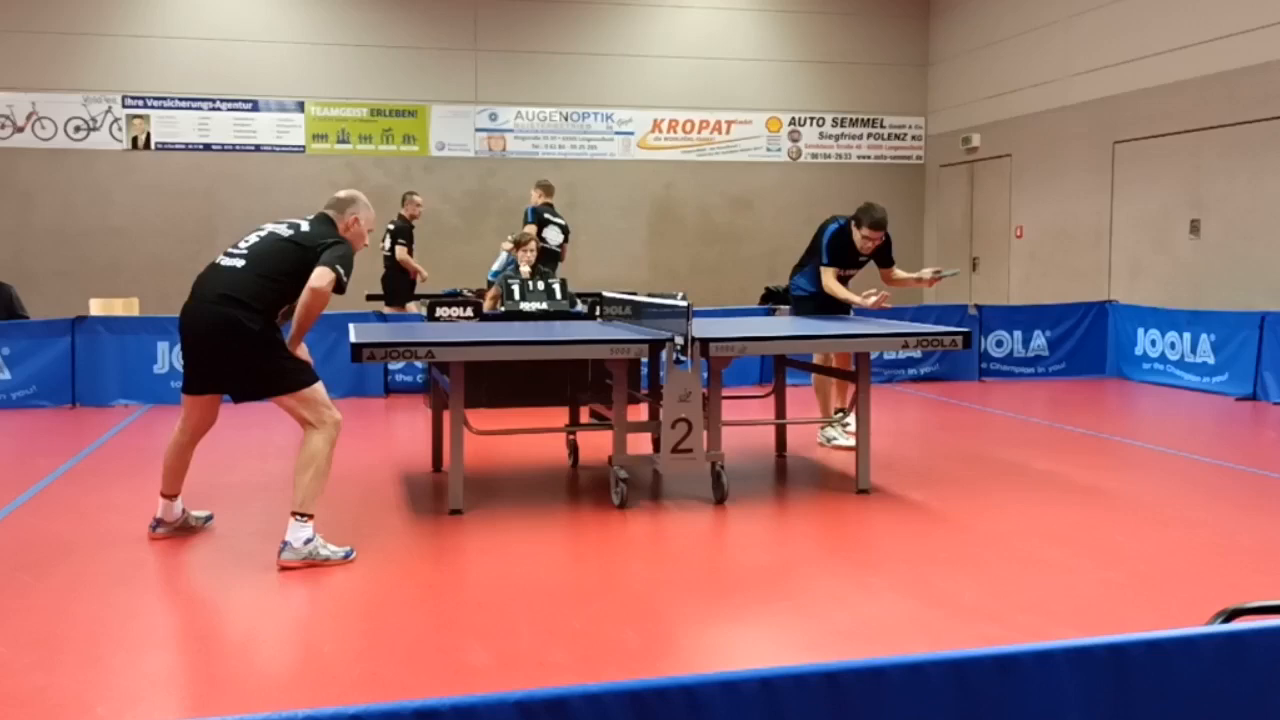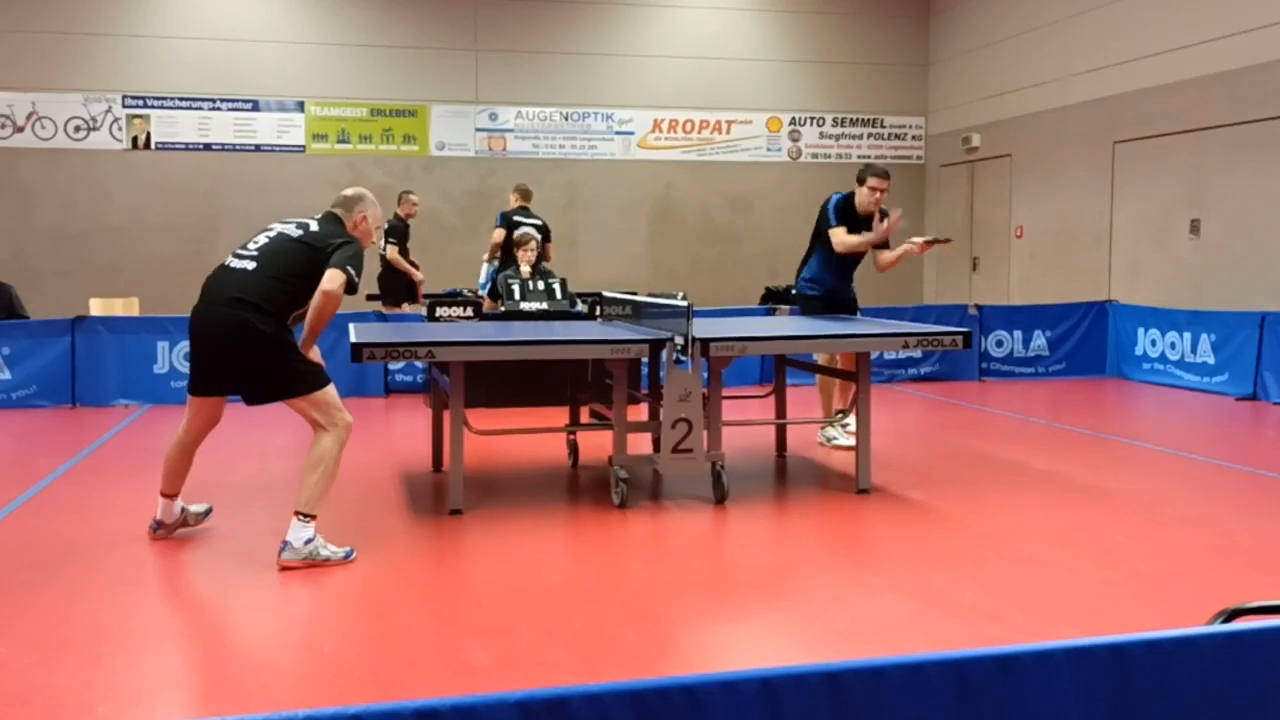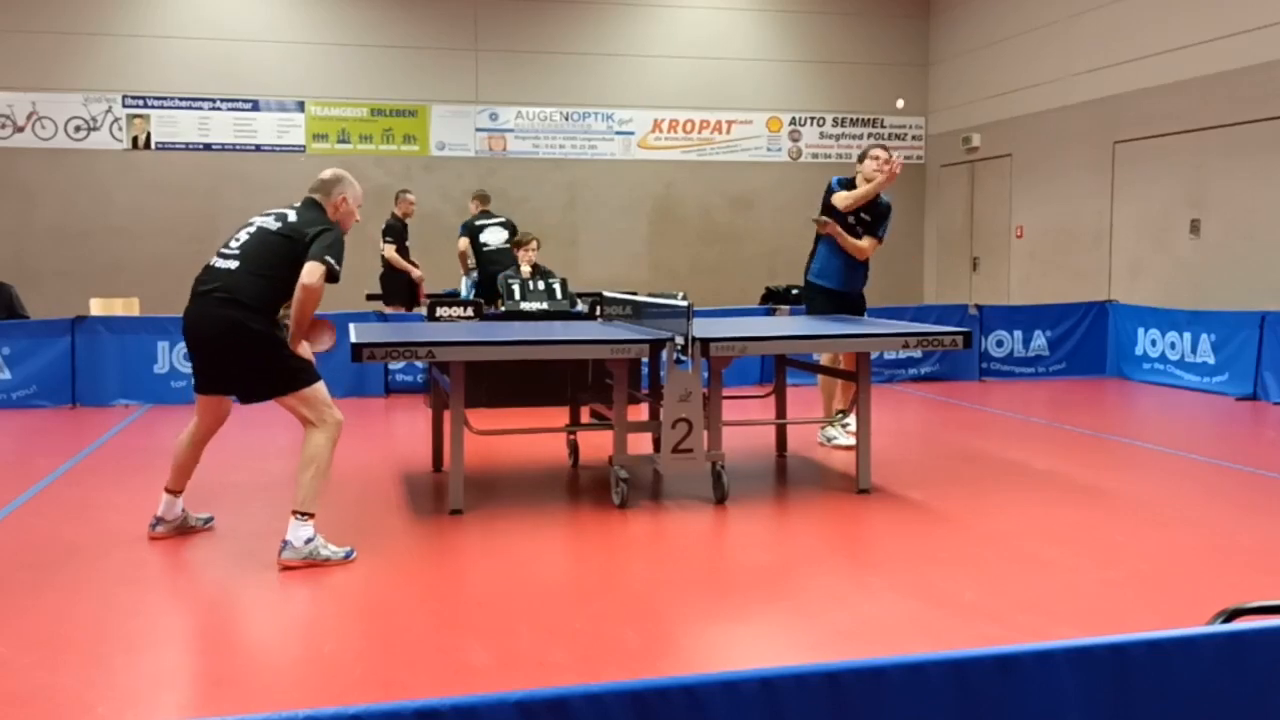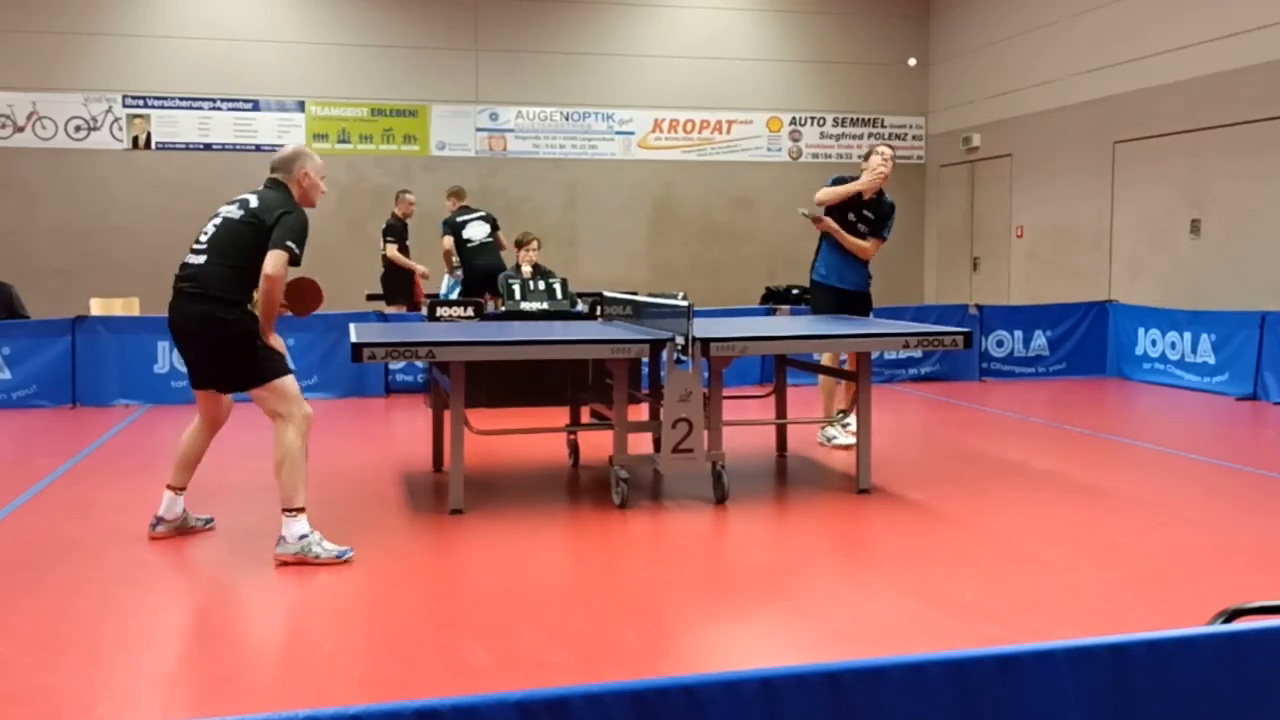
dt=0.2s
person 1, frame 1
left shoulder: (285, 229)
right shoulder: (336, 246)
right elbow: (318, 287)
right wrist: (295, 342)
left hip: (198, 314)
right hip: (238, 324)
left knee: (194, 423)
right knee: (324, 421)
left ankle: (168, 515)
right ankle: (299, 540)
person 1, frame 2
left shoulder: (291, 228)
right shoulder: (347, 246)
right elbow: (330, 290)
right wrist: (307, 344)
left hip: (207, 317)
right hip: (249, 327)
left knee: (198, 422)
right knee: (334, 423)
left ankle: (166, 515)
right ankle: (300, 540)
person 1, frame 3
left shoulder: (274, 218)
right shoulder: (327, 233)
right elbow: (310, 283)
left wrist: (285, 328)
right wrist: (297, 340)
left hip: (200, 316)
right hip: (240, 324)
left knee: (208, 418)
right knee: (324, 421)
left ankle: (169, 514)
right ankle: (300, 539)
person 1, frame 4
left shoulder: (245, 202)
right shoulder: (290, 214)
right elbow: (272, 273)
left wrist: (264, 304)
right wrist: (267, 331)
left hip: (186, 310)
right hip: (219, 317)
left knee: (212, 413)
right knee: (293, 415)
left ankle: (170, 512)
right ankle: (295, 535)
person 2, frame 1
left shoulder: (881, 241)
right shoulder: (833, 232)
left elbow: (890, 274)
right elbow: (828, 282)
left wrist: (918, 278)
right wrist: (860, 301)
left hip: (837, 297)
right hip: (807, 293)
left knee: (845, 355)
right knee: (823, 354)
left ankle: (841, 413)
right ankle: (827, 428)
person 2, frame 2
left shoulder: (885, 218)
right shoulder: (837, 203)
left elbow: (882, 264)
right elbow: (840, 244)
left wrist: (907, 250)
right wrist: (874, 237)
left hip: (842, 292)
right hip: (812, 289)
left knee: (850, 355)
right knee: (827, 353)
left ankle: (842, 414)
right ankle: (828, 427)
person 2, frame 3
left shoulder: (883, 207)
right shoulder: (839, 185)
left elbow: (864, 251)
right elbow: (843, 203)
left wrist: (834, 231)
right wrist: (880, 183)
left hip: (852, 289)
right hip: (822, 284)
left knee: (853, 354)
right knee: (831, 352)
left ankle: (844, 413)
right ankle: (827, 427)
person 2, frame 4
left shoulder: (886, 206)
right shoulder: (843, 184)
left elbow: (867, 251)
right elbow: (820, 198)
left wrist: (834, 229)
right wrist: (863, 182)
left hip: (859, 288)
right hip: (827, 283)
right knee: (831, 351)
left ankle: (845, 414)
right ankle: (828, 427)
